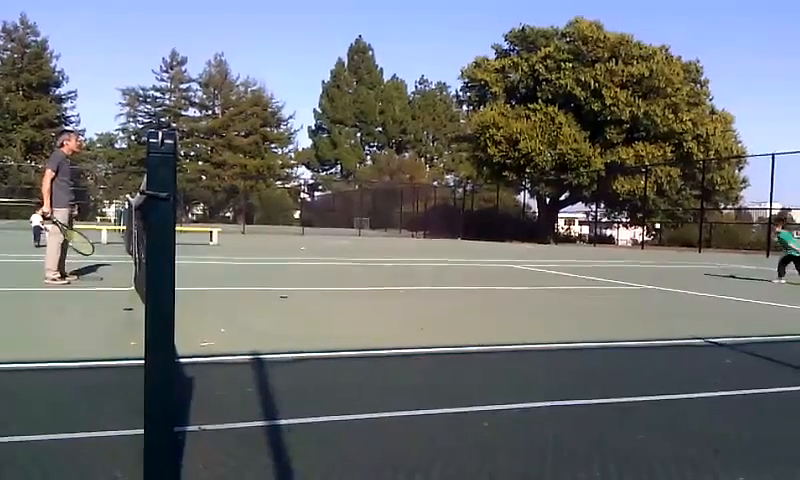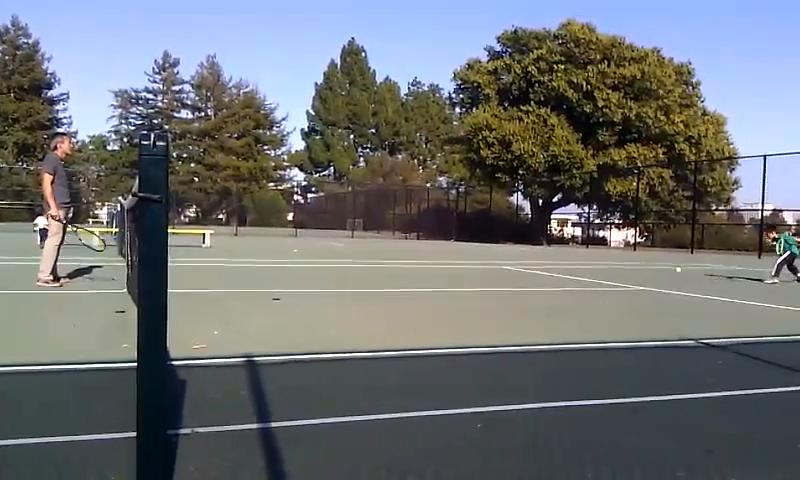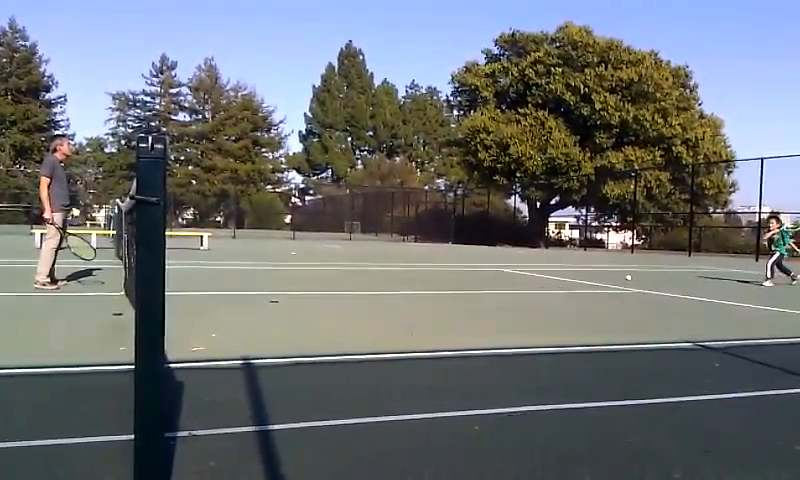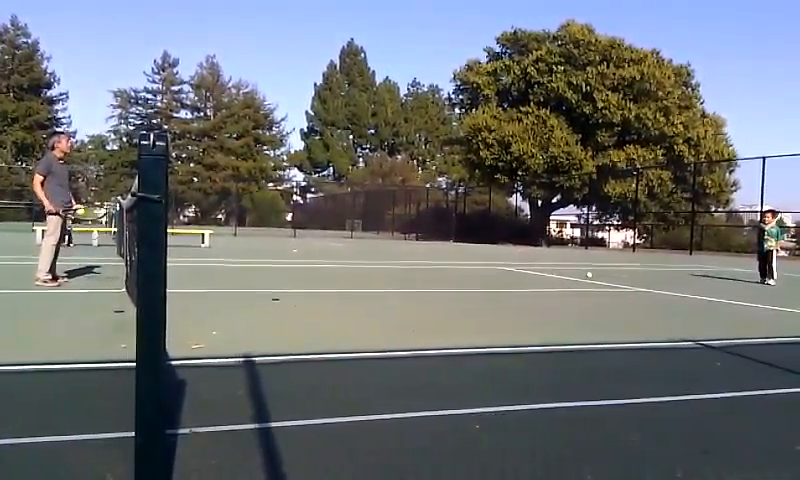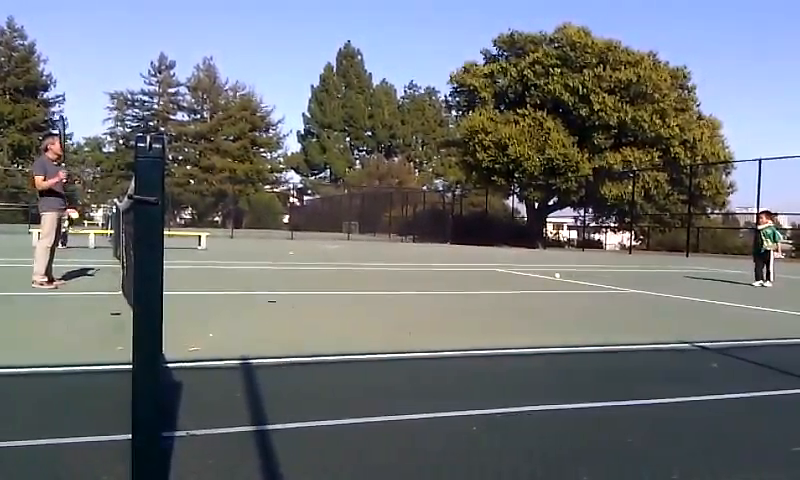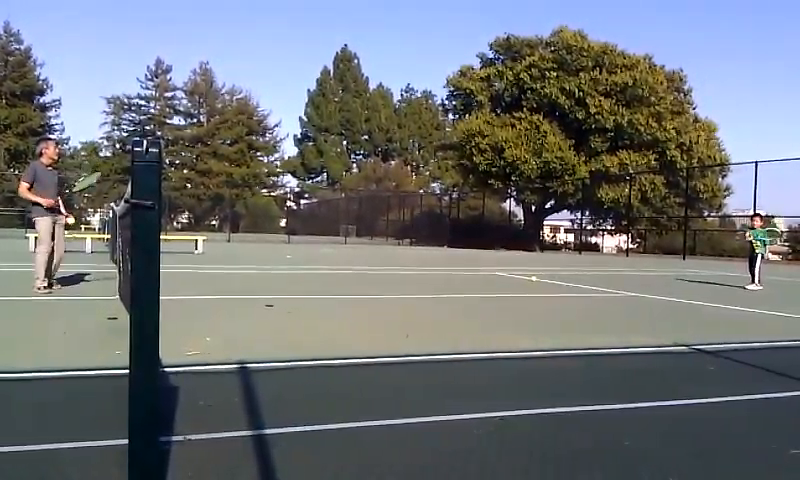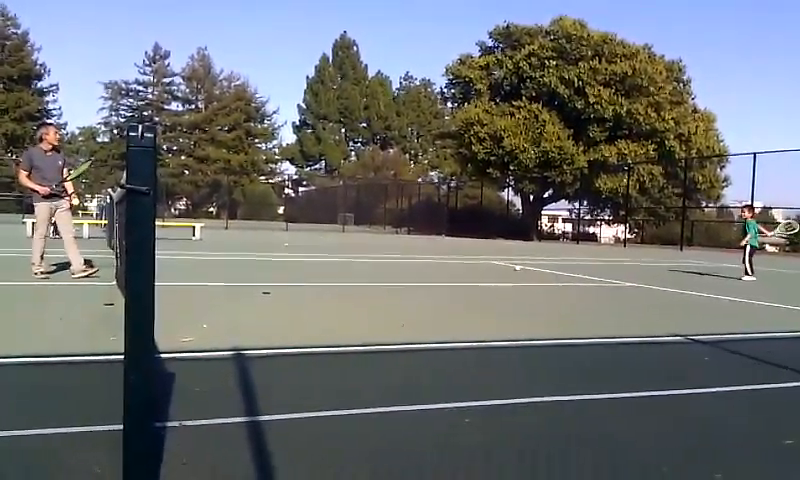
dt=0.7s
person 1, frame 1
left shoulder: (65, 159)
right shoulder: (57, 156)
right elbow: (46, 180)
right wrist: (46, 204)
left hip: (68, 205)
right hip: (59, 206)
left knee: (64, 240)
right knee: (56, 239)
left ankle: (60, 272)
right ankle: (51, 275)
person 1, frame 2
left shoulder: (59, 161)
right shoulder: (51, 159)
right elbow: (46, 184)
right wrist: (53, 207)
left hip: (63, 208)
right hip: (56, 208)
left knee: (57, 242)
right knee: (53, 241)
left ankle: (52, 274)
right ankle: (44, 277)
person 1, frame 3
left shoulder: (59, 164)
right shoulder: (50, 161)
right elbow: (43, 186)
left wrist: (68, 208)
right wrist: (47, 210)
left hip: (61, 211)
right hip: (54, 211)
left knee: (55, 244)
right knee: (51, 243)
left ankle: (49, 277)
right ankle: (41, 279)
person 1, frame 4
left shoulder: (63, 163)
right shoulder: (47, 160)
right elbow: (36, 183)
left wrist: (73, 203)
right wrist: (46, 203)
left hip: (64, 208)
right hip: (54, 208)
left knee: (58, 241)
right knee: (51, 240)
left ankle: (51, 273)
right ankle: (42, 276)
person 1, frame 5
left shoulder: (58, 164)
right shoulder: (40, 162)
right elbow: (40, 185)
left wrist: (66, 206)
right wrist: (56, 178)
left hip: (59, 209)
right hip: (49, 209)
left knee: (53, 244)
right knee: (45, 243)
left ankle: (48, 276)
right ankle: (38, 278)
person 1, frame 6
left shoulder: (54, 170)
right shoulder: (34, 167)
right elbow: (22, 191)
left wrist: (64, 212)
right wrist: (41, 200)
left hip: (57, 214)
right hip: (42, 214)
left knee: (59, 248)
right knee: (44, 248)
left ankle: (49, 279)
right ankle: (40, 283)
person 1, frame 7
left shoulder: (59, 155)
right shoulder: (31, 154)
left elbow: (66, 176)
right elbow: (22, 177)
left wrist: (72, 193)
right wrist: (38, 188)
left hip: (61, 200)
right hip: (43, 200)
left knee: (69, 234)
right knee: (40, 234)
left ankle: (78, 267)
right ankle: (37, 267)
